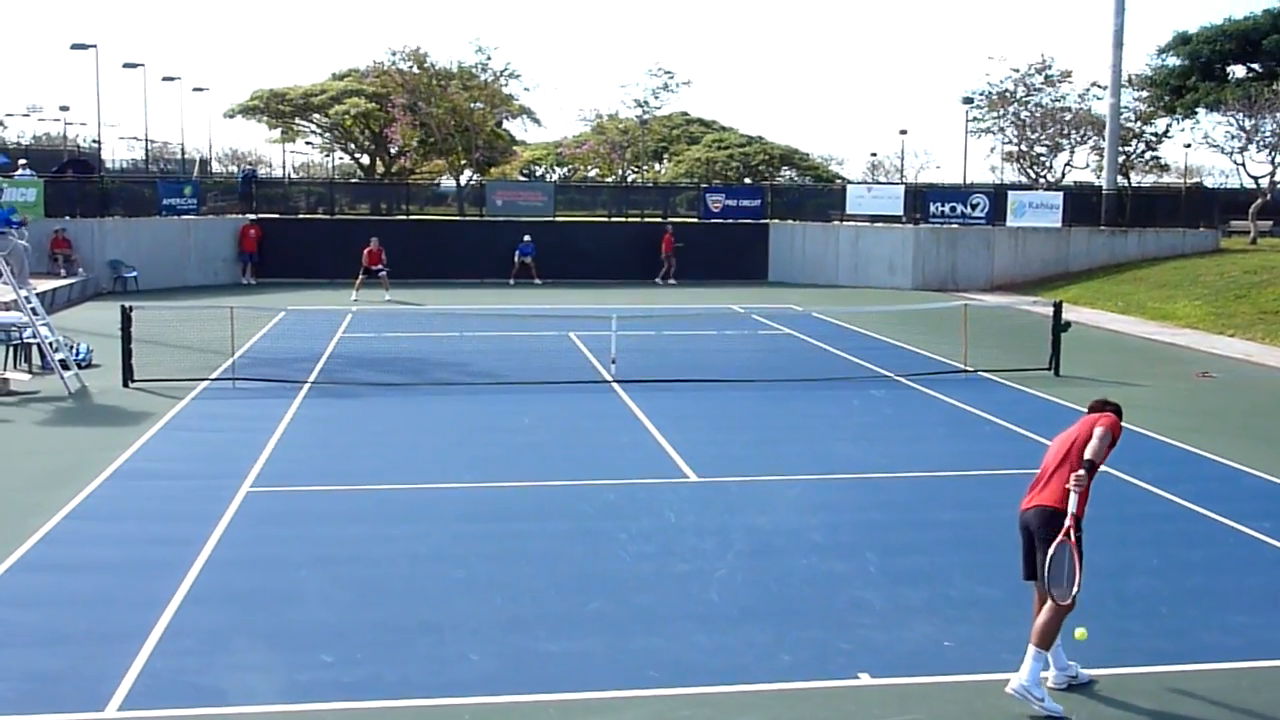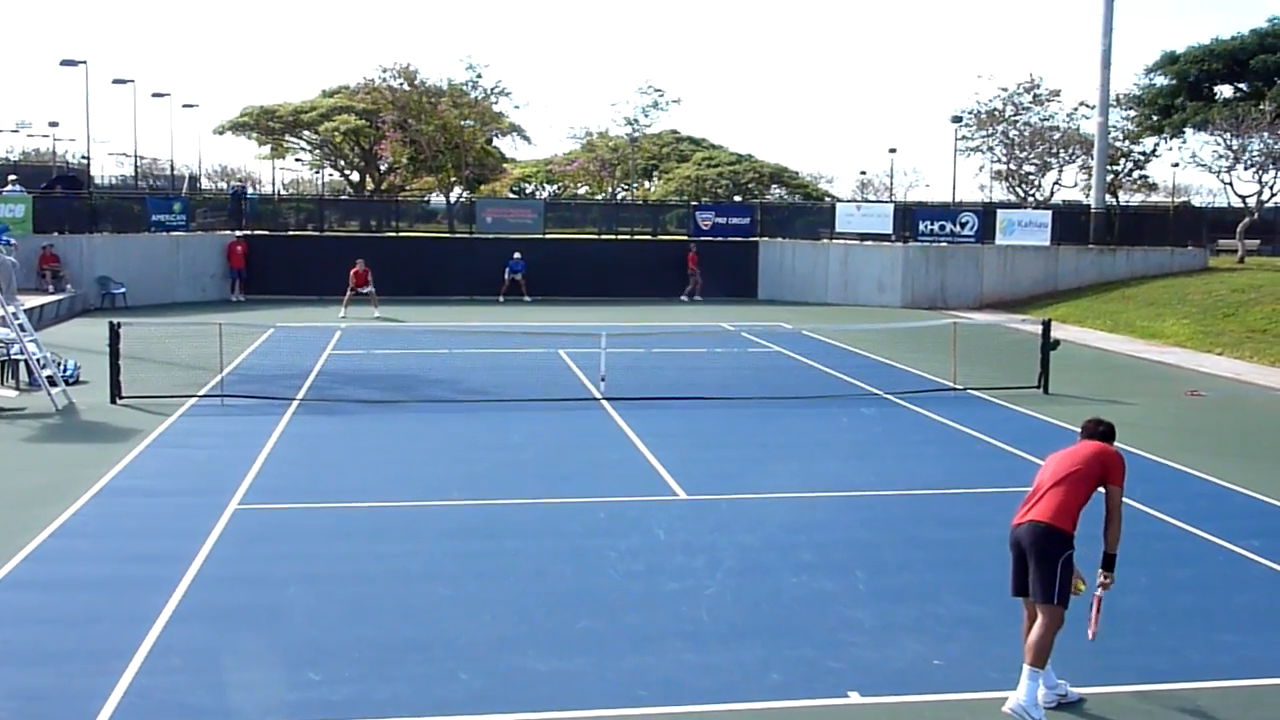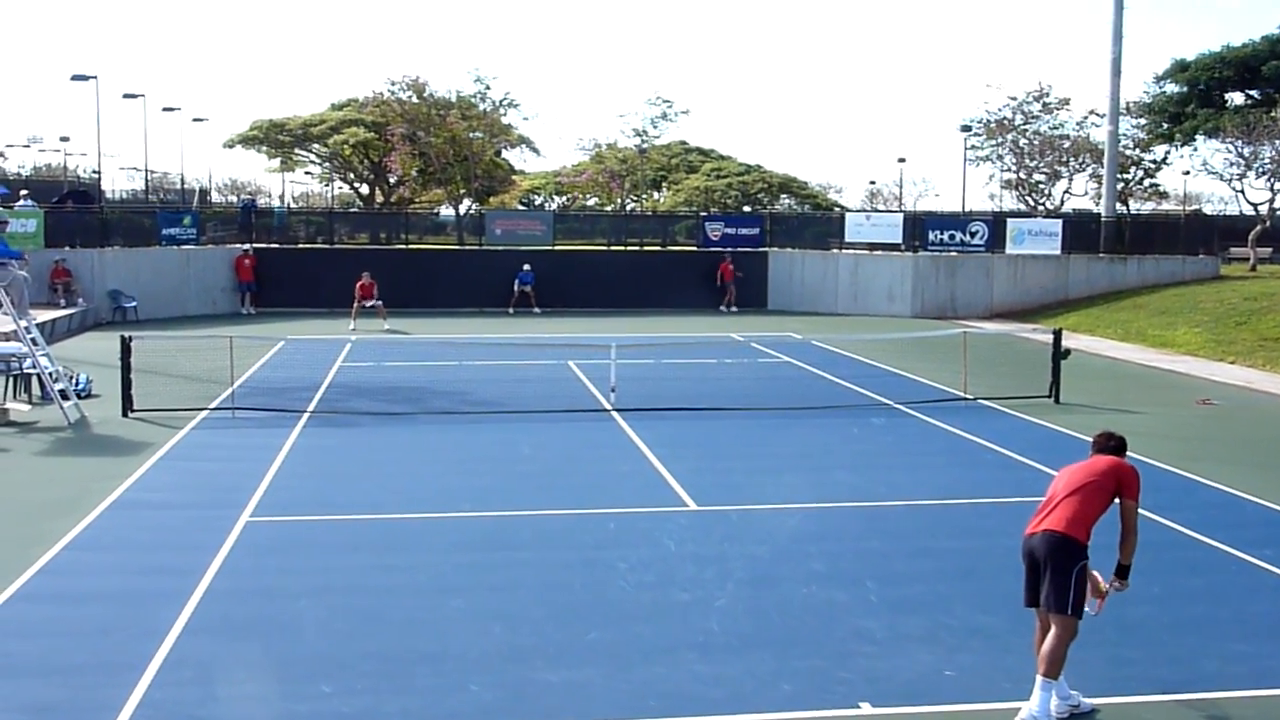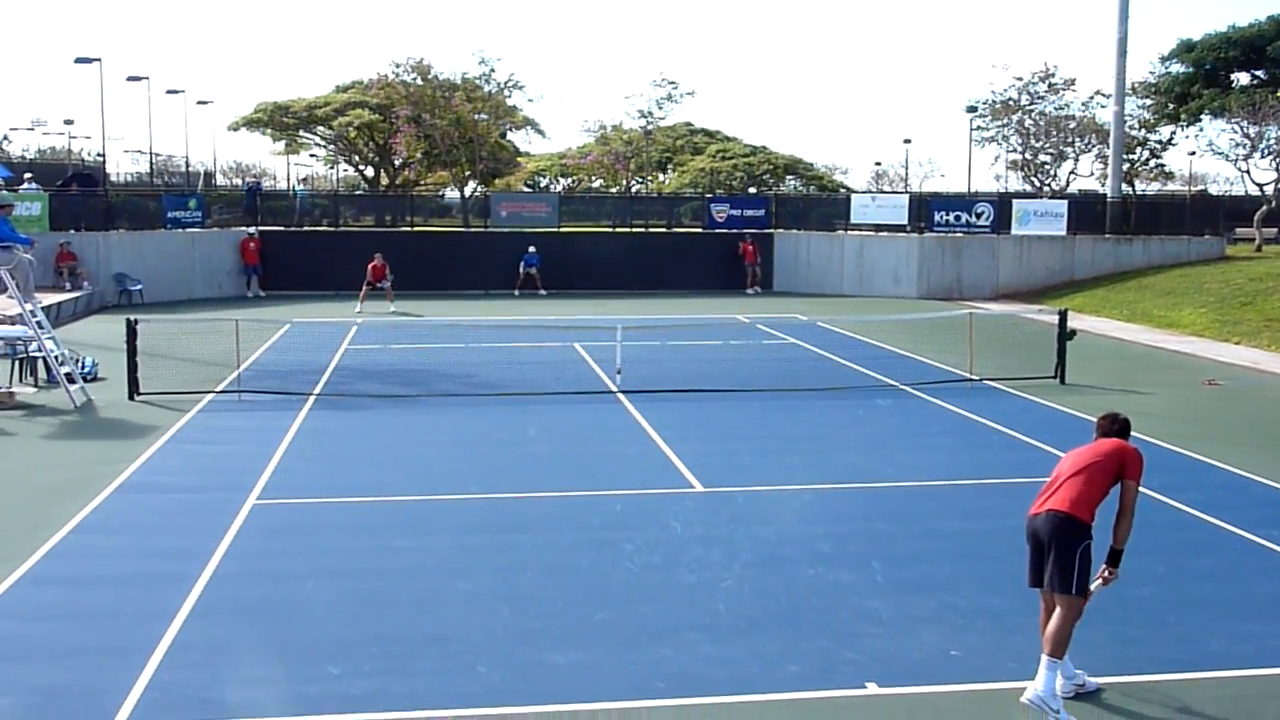
dt=0.4s
person 1, frame 1
left shoulder: (1068, 433)
right shoulder: (1109, 420)
right elbow: (1099, 440)
right wrist: (1088, 468)
left hip: (1029, 510)
right hip: (1056, 513)
left knee: (1045, 595)
left ankle: (1060, 669)
right ankle: (1027, 678)
person 1, frame 2
left shoulder: (1059, 455)
right shoulder: (1111, 456)
right elbow: (1113, 516)
left wrist: (1068, 568)
right wrist: (1108, 565)
left hip: (1020, 527)
right hip: (1048, 531)
left knee: (1033, 612)
right knee: (1050, 616)
left ankle: (1048, 687)
person 1, frame 3
left shoulder: (1070, 469)
right shoulder: (1126, 470)
right elbow: (1129, 530)
left wrist: (1088, 579)
right wrist: (1122, 573)
left hip: (1032, 537)
right hip: (1062, 541)
left knee: (1046, 623)
right knee: (1063, 627)
person 1, frame 4
left shoulder: (1077, 452)
right shoulder: (1130, 453)
right elbow: (1126, 512)
right wrist: (1113, 560)
left hip: (1036, 518)
right hip: (1067, 522)
left knee: (1050, 603)
right knee: (1069, 607)
left ankle: (1066, 678)
right ankle: (1042, 688)
